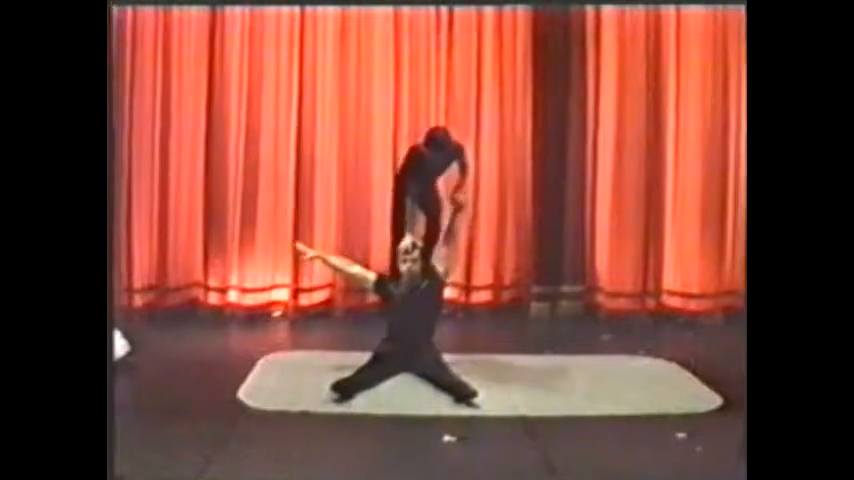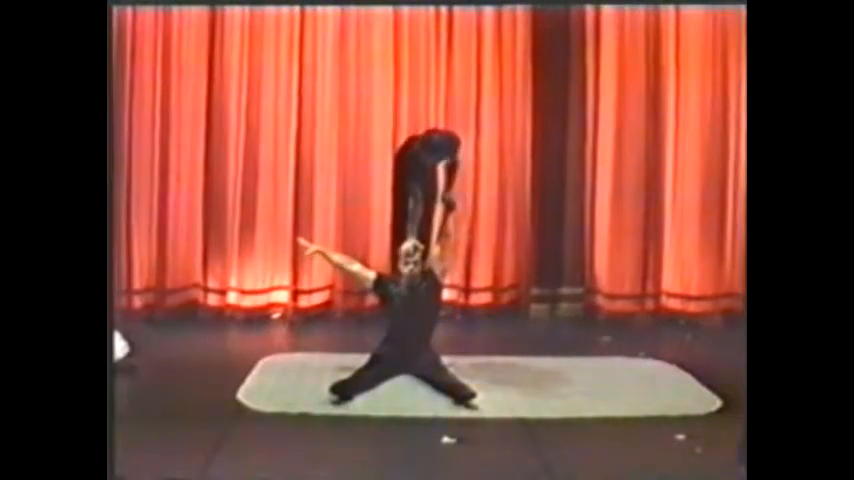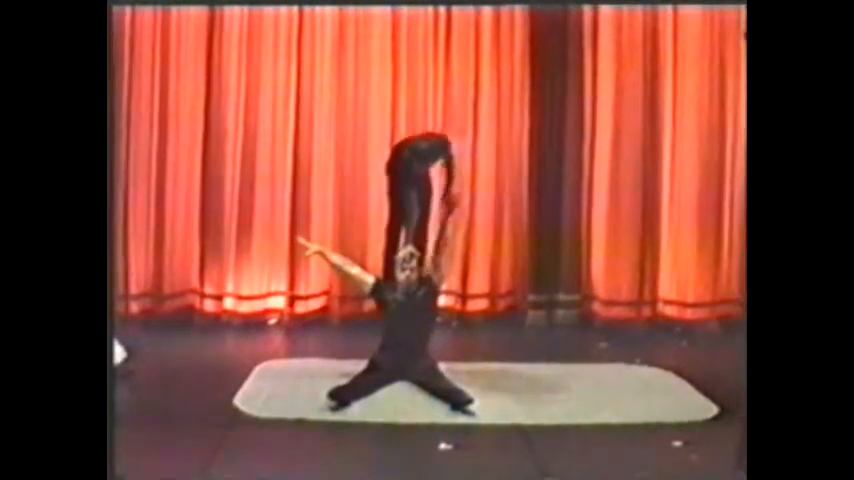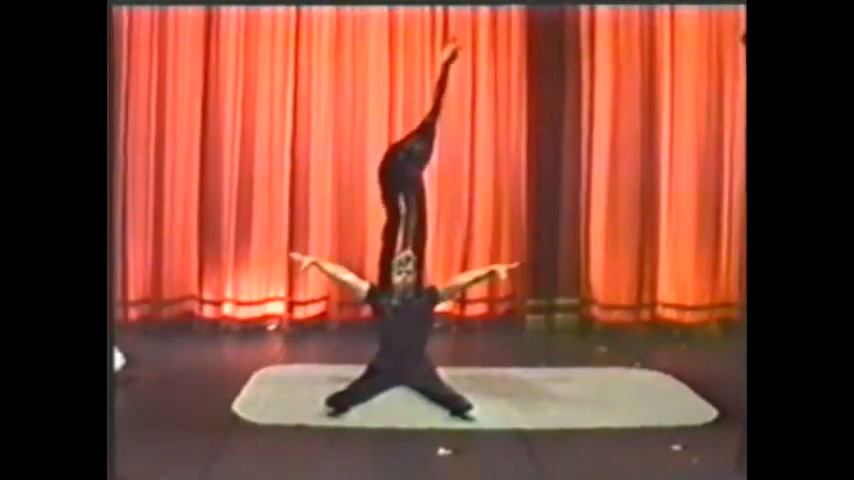
dt=0.7s
person 1, frame 1
left shoulder: (433, 281)
right shoulder: (391, 287)
left elbow: (447, 246)
right elbow: (353, 270)
left wrist: (454, 214)
right wrist: (320, 255)
left hip: (423, 353)
right hip: (392, 352)
left knee: (454, 386)
right knee: (359, 381)
left ankle: (464, 396)
right ankle: (344, 392)
person 1, frame 2
left shoulder: (431, 283)
right shoulder: (389, 286)
left elbow: (441, 245)
right elbow: (353, 267)
right wrist: (321, 250)
left hip: (422, 355)
right hip: (390, 354)
left knee: (455, 389)
right knee: (357, 383)
left ankle: (463, 398)
right ankle: (343, 395)
person 1, frame 3
left shoulder: (428, 290)
right shoulder: (386, 292)
left elbow: (441, 254)
right elbow: (351, 269)
left wrist: (446, 217)
right wrist: (321, 250)
left hip: (420, 363)
right hip: (387, 362)
left knee: (454, 396)
right knee: (350, 392)
left ankle: (460, 405)
right ankle: (340, 400)
person 1, frame 4
left shoulder: (426, 298)
right shoulder: (381, 298)
left elbow: (460, 282)
right elbow: (346, 277)
left wrist: (490, 271)
right wrist: (316, 262)
left hip: (418, 368)
right hip: (385, 367)
left knee: (457, 404)
right knee: (346, 399)
right ankle: (337, 407)
person 2, frame 1
left shoulder: (455, 149)
right shoulder: (415, 156)
left elbow: (464, 166)
right elbow: (410, 196)
left wrist: (458, 189)
right wrist: (408, 234)
left hip: (428, 186)
right hip: (407, 188)
left knee: (435, 225)
right knee: (401, 234)
person 2, frame 2
left shoulder: (451, 142)
right shoulder: (412, 154)
left elbow: (452, 162)
left wrist: (447, 190)
left hip: (426, 171)
right hip: (409, 168)
person 2, frame 3
left shoulder: (440, 144)
right shoulder: (402, 160)
left elbow: (449, 158)
right elbow: (408, 210)
left wrist: (448, 190)
left hip: (419, 175)
right hip: (401, 176)
left knee: (421, 219)
right knee: (398, 217)
right ankle: (389, 278)
person 2, frame 4
left shoulder: (424, 137)
right shoulder: (402, 162)
left elbow: (437, 103)
left wrist: (445, 65)
left hip: (408, 176)
right hip: (396, 178)
left knee: (414, 221)
right knee: (396, 220)
right ankle: (386, 281)
